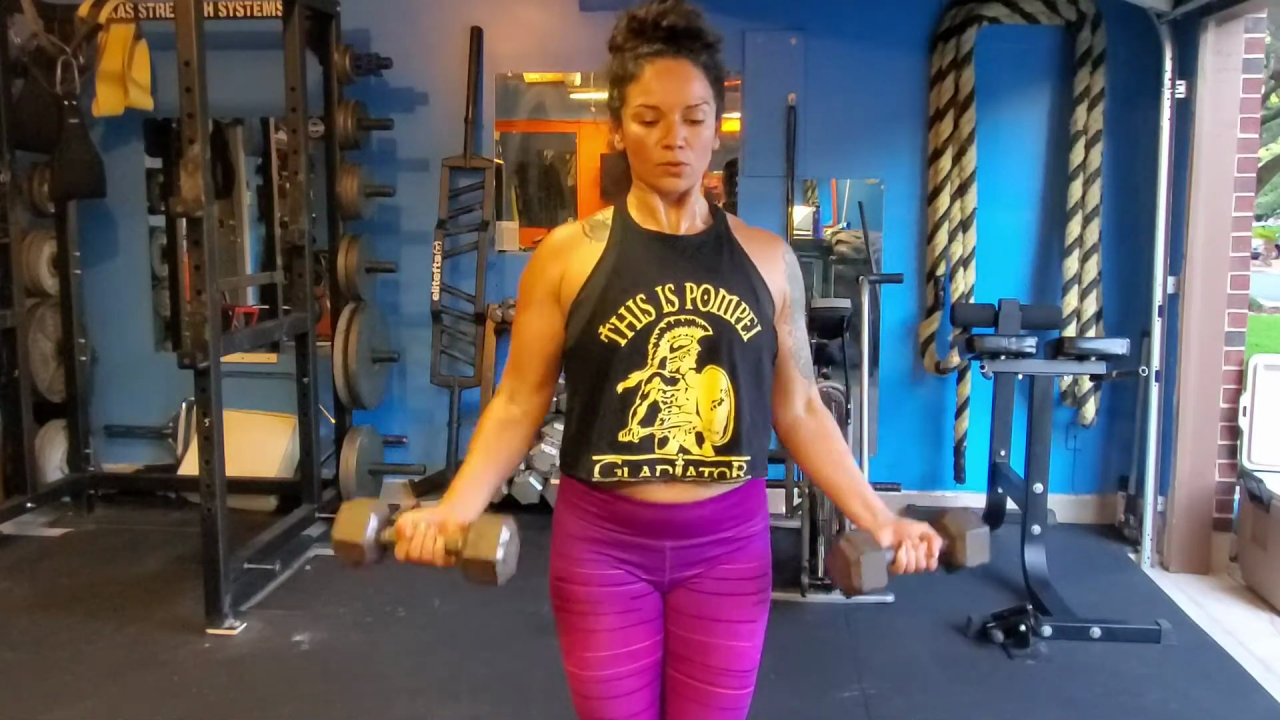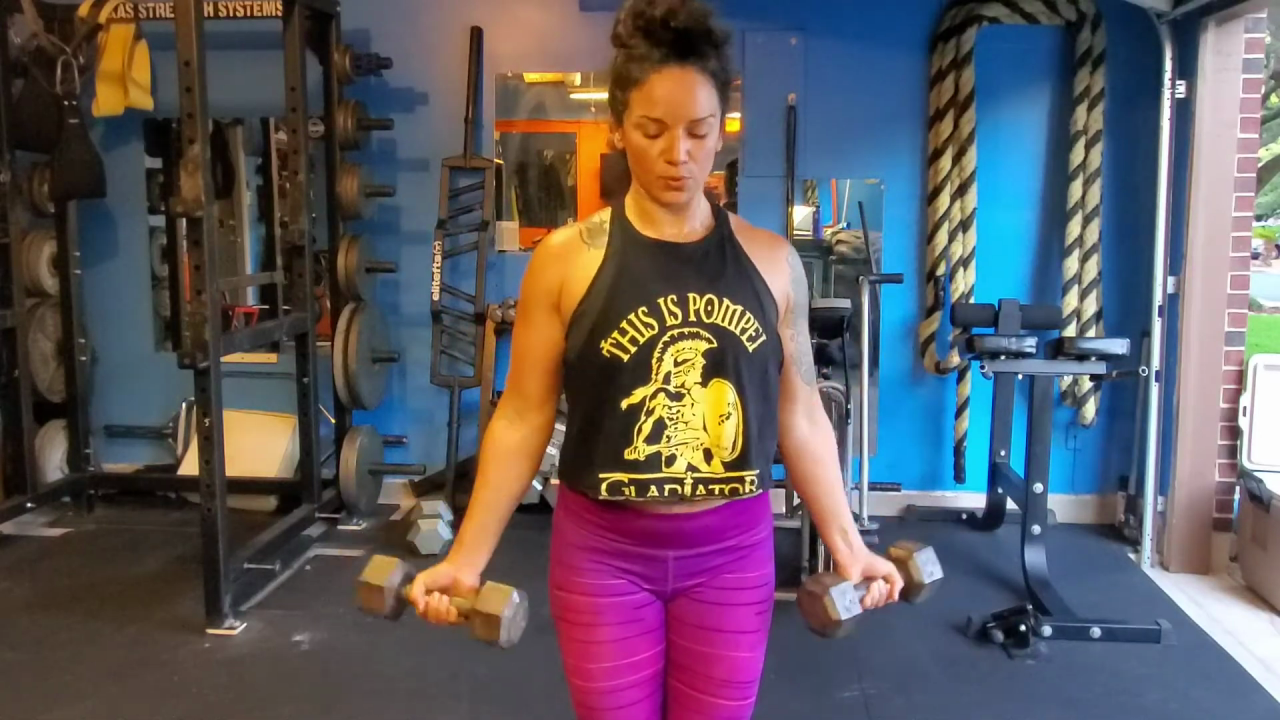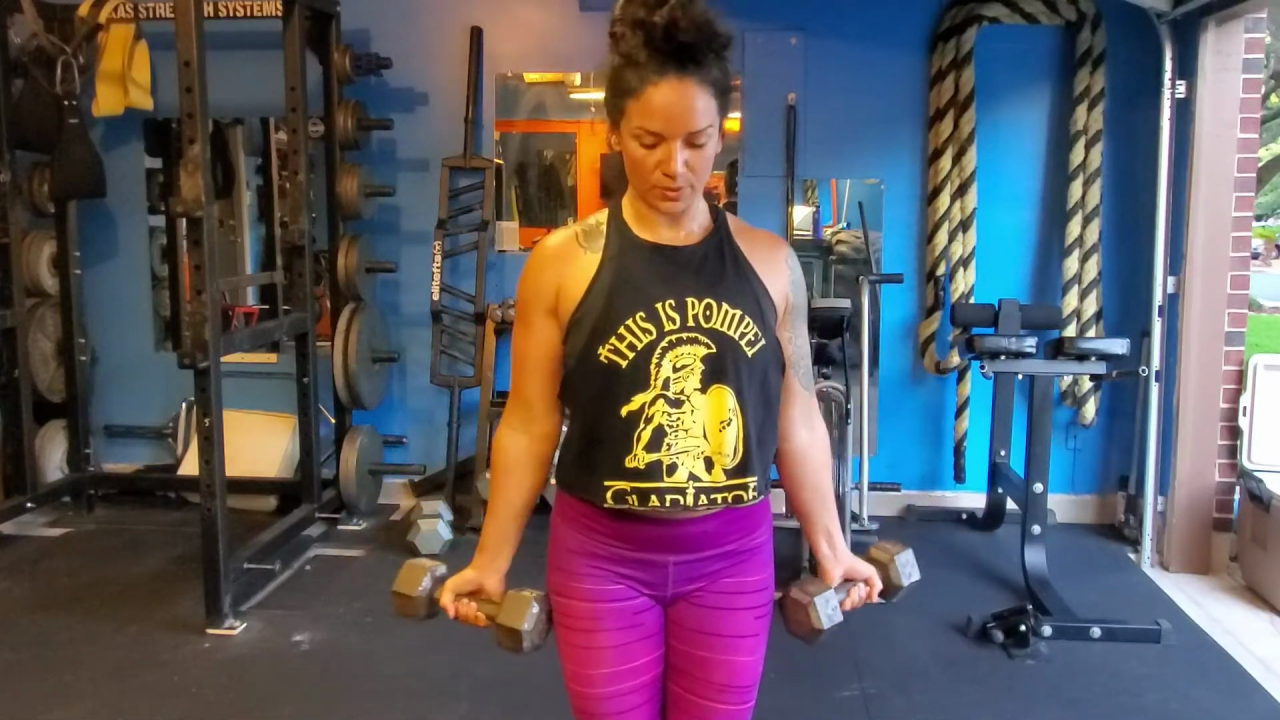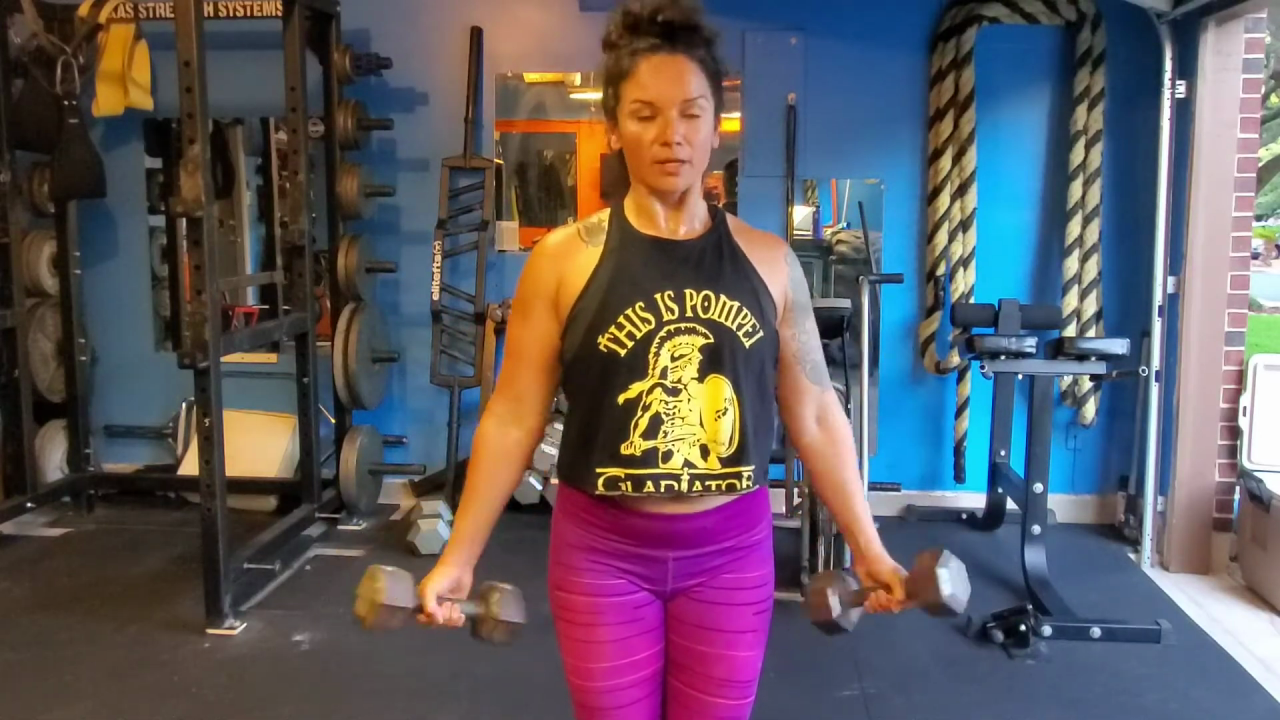
dt=0.3s
person 1, frame 1
left shoulder: (767, 257)
right shoulder: (568, 254)
left elbow: (798, 406)
right elbow: (519, 400)
left wrist: (875, 516)
right wrist: (454, 510)
left hip: (727, 542)
right hip: (603, 539)
person 1, frame 2
left shoulder: (771, 259)
right shoulder: (566, 259)
left elbow: (799, 414)
right elbow: (523, 416)
left wrist: (847, 545)
right wrist: (467, 558)
left hip: (731, 552)
right hip: (602, 551)
person 1, frame 3
left shoulder: (771, 262)
right shoulder: (562, 262)
left elbow: (797, 418)
right elbow: (529, 423)
left wrist: (831, 548)
right wrist: (491, 561)
left hip: (731, 557)
right hip: (602, 555)
person 1, frame 4
left shoulder: (768, 260)
right shoulder: (563, 258)
left elbow: (814, 411)
right elbow: (513, 416)
left wrist: (867, 547)
right wrist: (459, 557)
left hip: (730, 551)
right hip: (602, 550)
